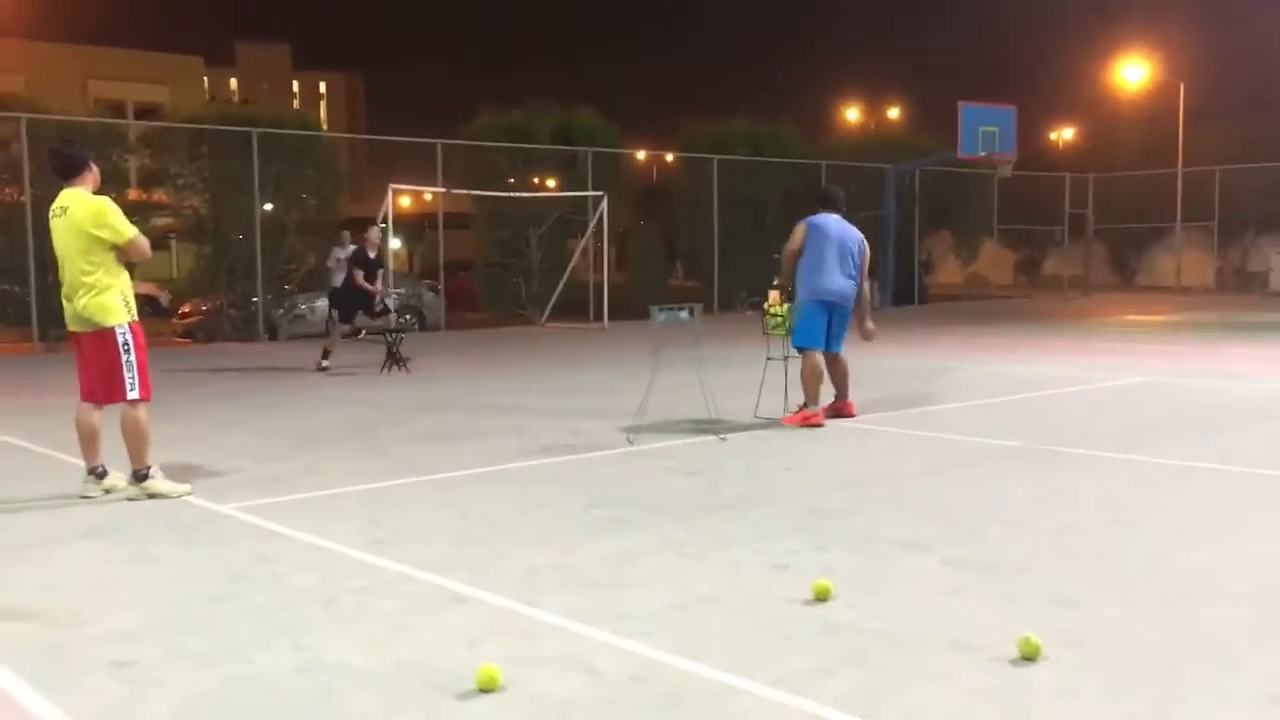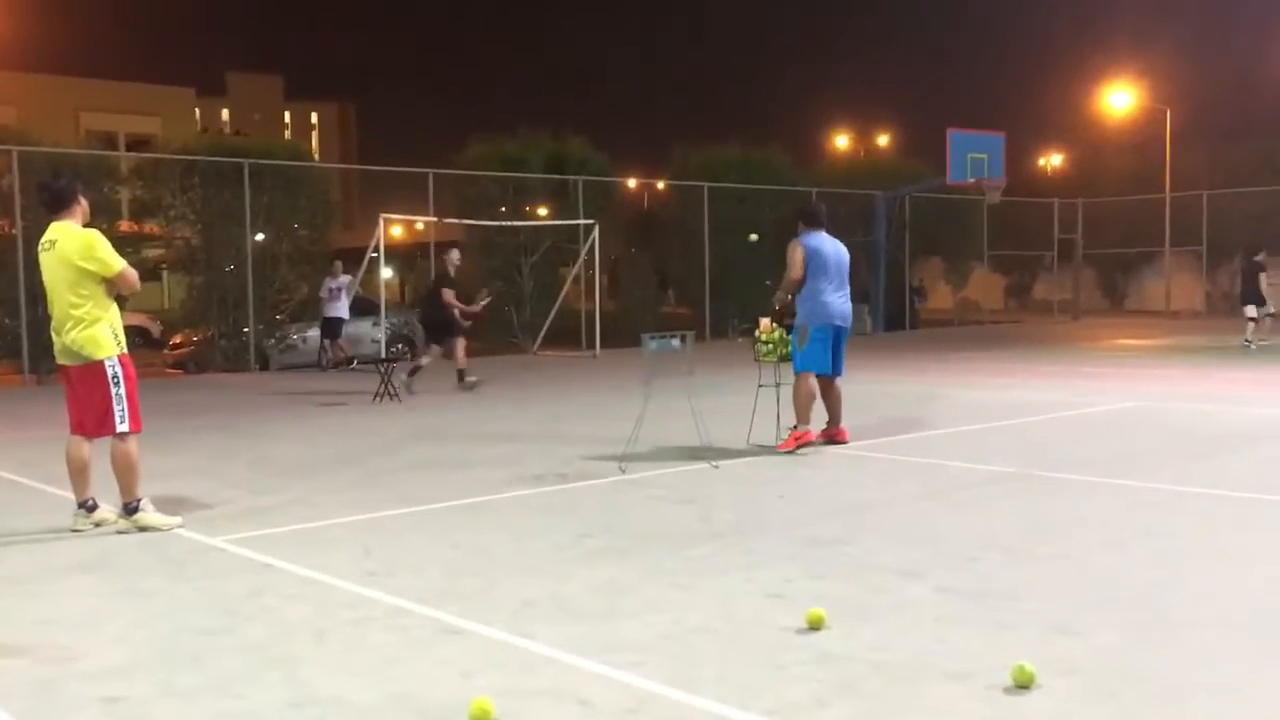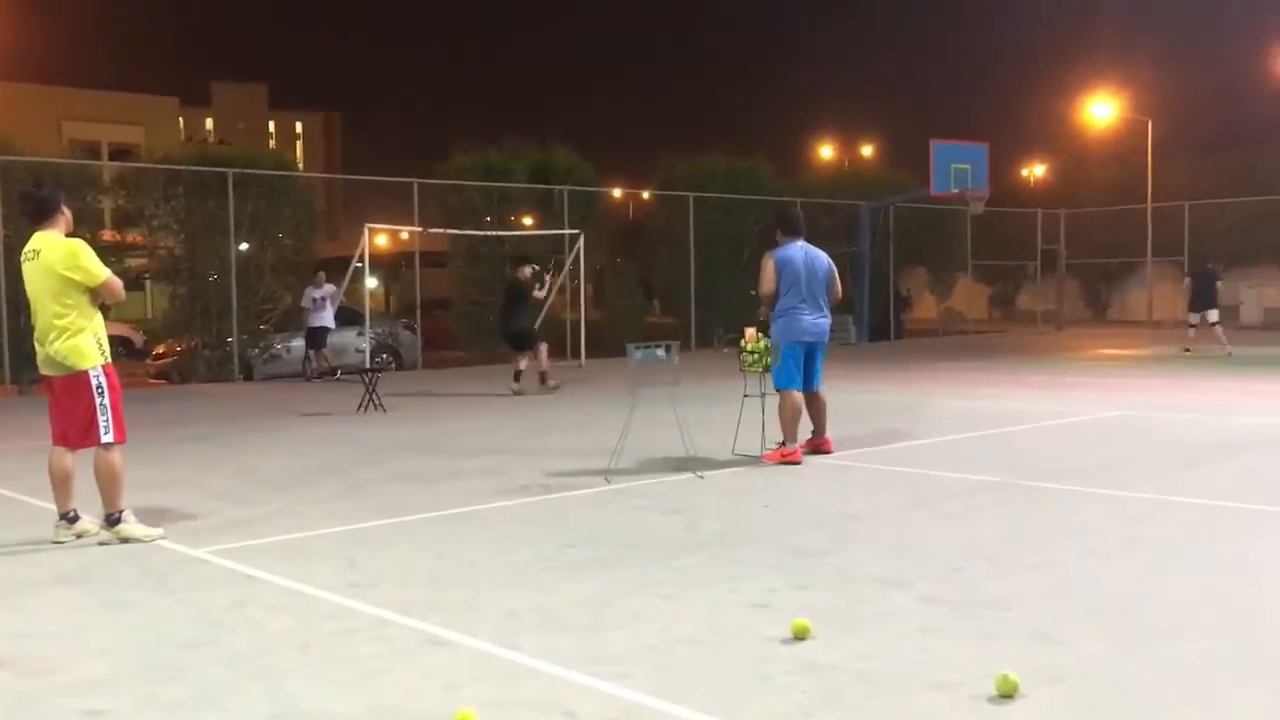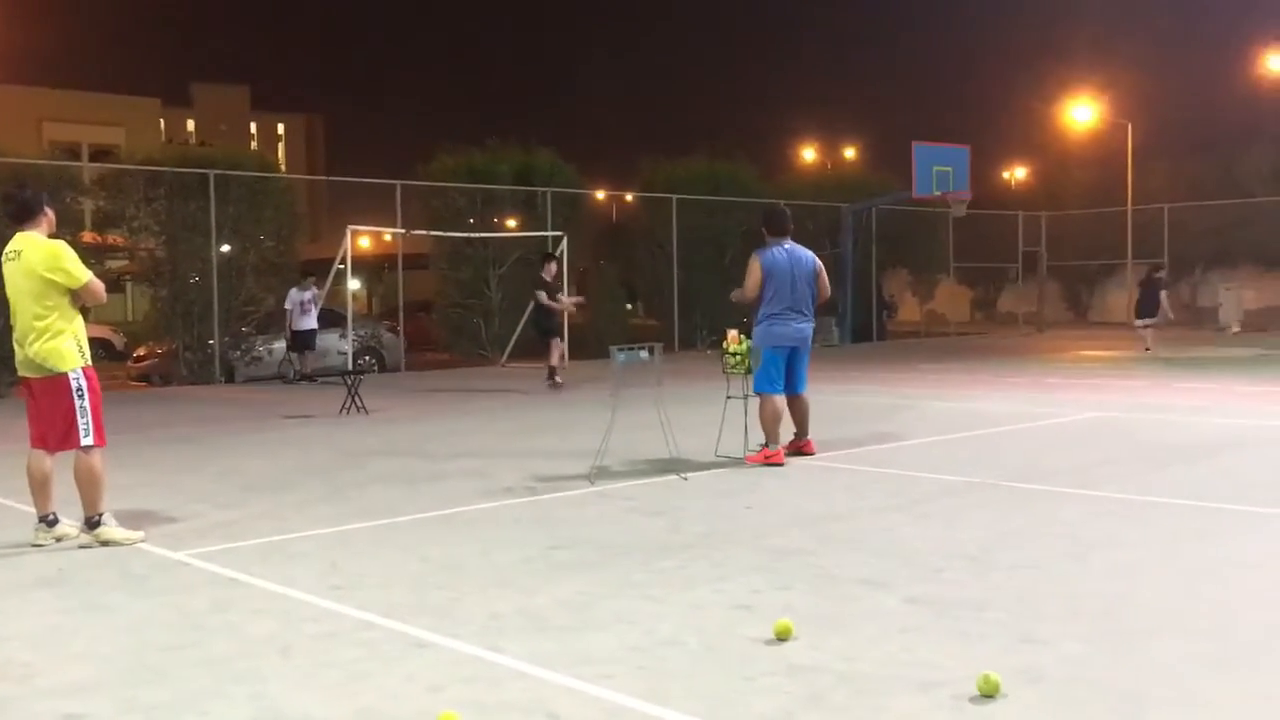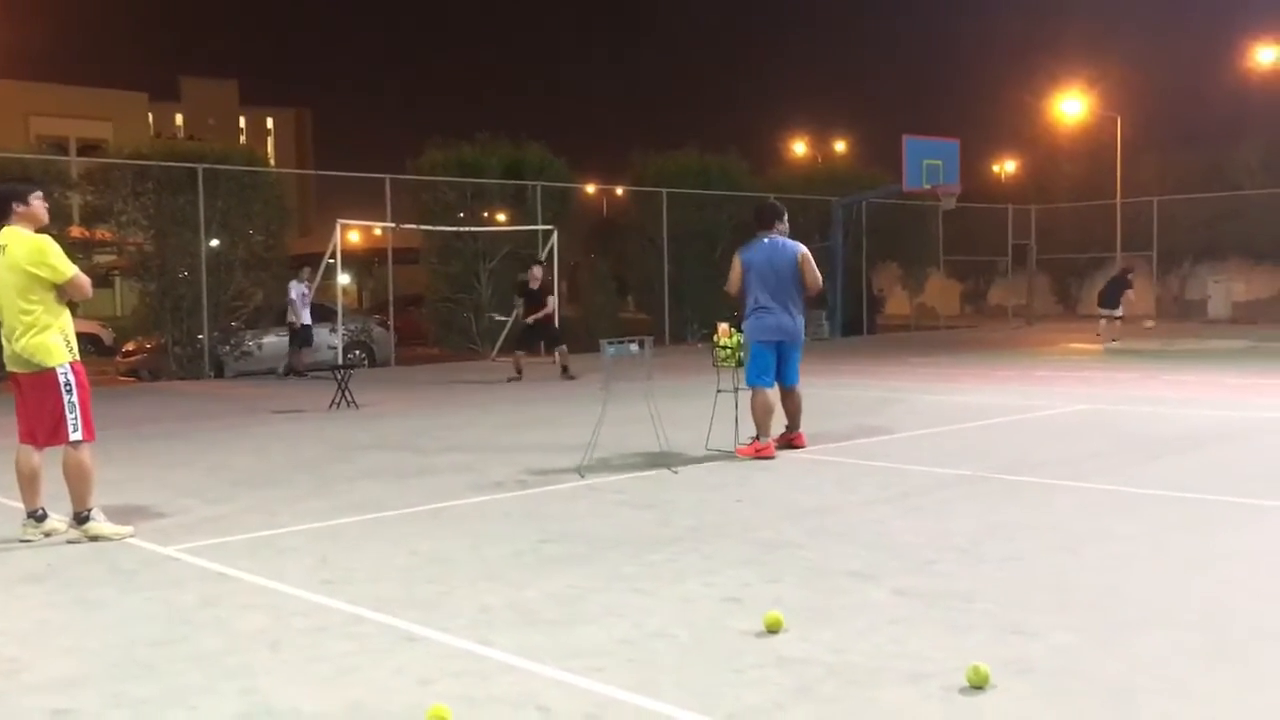
dt=0.5s
person 1, frame 1
left shoulder: (59, 209)
right shoulder: (98, 206)
right elbow: (142, 250)
right wrist: (124, 246)
left hip: (80, 313)
right hip: (110, 313)
left knee: (91, 398)
right knee: (134, 397)
left ankle: (95, 475)
right ankle: (143, 476)
person 1, frame 2
left shoulder: (47, 243)
right shoulder: (86, 239)
right elbow: (131, 282)
left wrist: (104, 283)
right wrist: (111, 277)
left hip: (69, 347)
right hip: (99, 346)
left knee: (80, 431)
right knee: (124, 430)
left ankle: (86, 508)
right ankle: (133, 508)
person 1, frame 3
left shoulder: (30, 252)
right shoulder: (71, 248)
right elbow: (116, 292)
left wrist: (88, 291)
right wrist: (96, 288)
left hip: (52, 357)
right hip: (84, 356)
left knee: (63, 442)
right knee: (108, 440)
left ankle: (67, 520)
right ankle: (116, 520)
person 1, frame 4
right shoulder: (52, 249)
right elbow: (97, 294)
left wrist: (68, 292)
right wrist: (77, 289)
left hip: (31, 360)
right hip: (63, 358)
left knee: (41, 445)
right knee: (88, 443)
left ankle: (46, 523)
right ankle: (96, 523)
person 1, frame 5
right shoulder: (38, 244)
right elbow: (84, 289)
left wrist: (57, 288)
right wrist: (65, 286)
right hip: (52, 354)
left knee: (31, 441)
right knee: (78, 438)
left ankle: (35, 518)
right ankle: (85, 519)
person 2, frame 1
left shoulder: (809, 223)
right shoulder: (858, 236)
left elbow: (791, 249)
right elbow: (863, 278)
left wrist: (787, 277)
right wrist: (864, 318)
left hip: (814, 293)
right hip: (844, 295)
left knee: (810, 349)
right knee: (831, 350)
left ankle: (811, 410)
right ankle: (843, 402)
person 2, frame 2
left shoulder: (800, 243)
right shoulder: (841, 248)
left elbow: (795, 276)
left wrist: (783, 293)
left hip: (815, 315)
right hip: (841, 315)
left knee: (806, 372)
right knee: (828, 375)
left ankle: (802, 430)
right ankle: (835, 429)
person 2, frame 3
left shoulder: (774, 257)
right shoulder: (823, 257)
left elbow: (766, 291)
right elbow: (836, 295)
left wrist: (769, 308)
left hip: (789, 328)
right hip: (819, 328)
left knee: (789, 388)
right knee: (812, 387)
left ankle: (790, 448)
right ankle: (820, 438)
person 2, frame 4
left shoulder: (761, 258)
right shoulder: (810, 257)
left elbow: (750, 294)
right elbow: (824, 294)
left wrist: (737, 295)
left hip: (772, 332)
right hip: (802, 331)
left knee: (770, 392)
right knee: (796, 390)
left ankle: (773, 449)
right ankle: (803, 440)
person 2, frame 5
left shoulder: (744, 254)
right shoulder: (798, 250)
left elbow: (733, 289)
right elbow: (815, 285)
left hip: (760, 326)
right hip: (792, 325)
left knee: (761, 385)
right knee: (790, 384)
left ankle: (763, 443)
right ankle: (793, 434)
